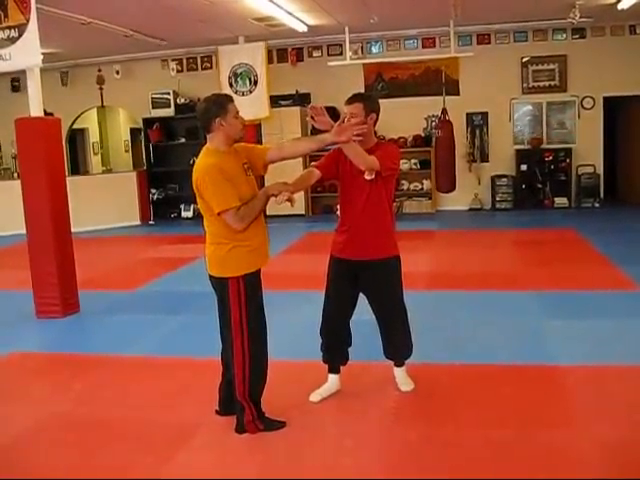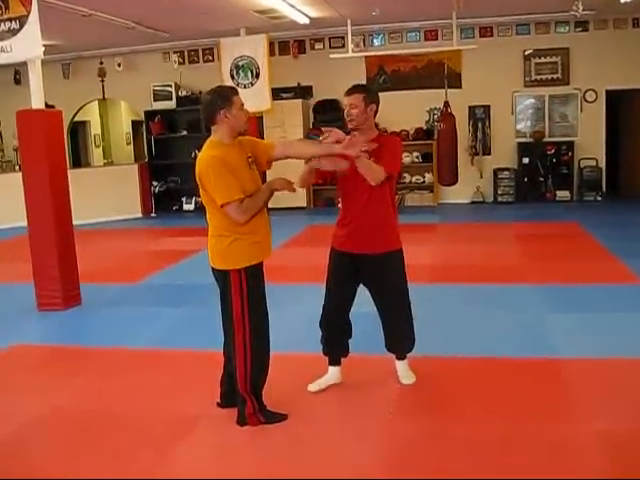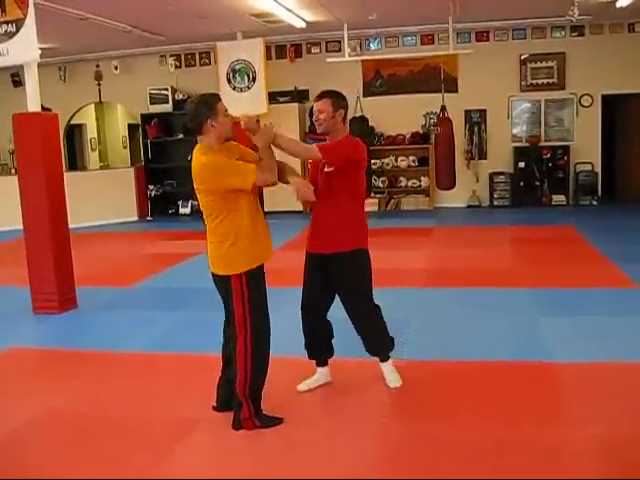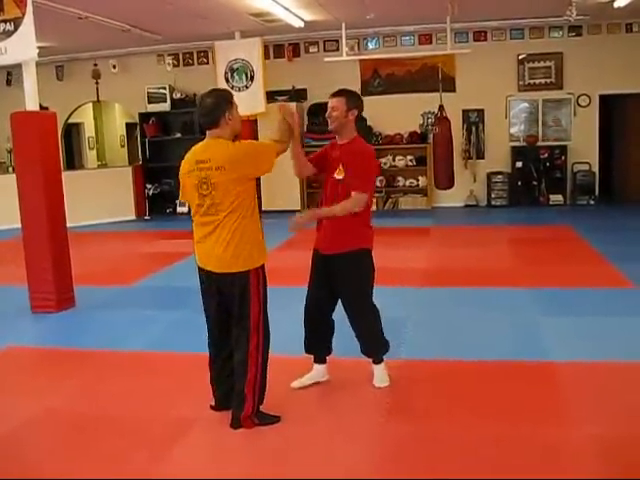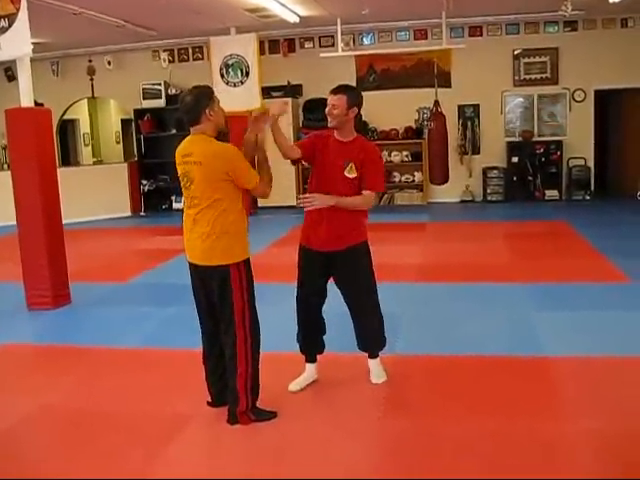
dt=0.5s
person 1, frame 1
left shoulder: (239, 153)
right shoulder: (210, 167)
left elbow: (284, 150)
right elbow: (238, 220)
left wrist: (330, 138)
right wrist: (267, 192)
left hip: (243, 262)
right hip: (233, 266)
left knee: (238, 337)
right knee: (248, 341)
left ankle: (230, 401)
right ankle: (249, 416)
person 1, frame 2
left shoulder: (244, 146)
right shoulder: (213, 160)
left elbow: (289, 148)
right elbow: (240, 212)
left wrist: (338, 148)
right wrist: (271, 186)
left hip: (246, 255)
right hip: (235, 259)
left knee: (240, 330)
right knee: (249, 333)
left ankle: (231, 393)
right ankle: (251, 408)
person 1, frame 3
left shoulder: (224, 151)
right shoulder: (211, 163)
left elbow: (273, 166)
right elbow: (266, 176)
left wrist: (294, 178)
right wrist: (264, 144)
left hip: (238, 259)
right hip: (237, 263)
left knee: (239, 330)
right knee: (250, 336)
left ankle: (228, 397)
right ankle: (247, 413)
person 1, frame 4
left shoulder: (190, 160)
right shoulder: (241, 152)
left elbow: (192, 206)
right elbow: (282, 144)
right wrist: (288, 122)
left hip: (207, 262)
right hip: (241, 262)
left knee: (220, 332)
right knee: (251, 335)
left ankle: (223, 396)
right ankle: (247, 412)
person 1, frame 5
left shoulder: (185, 149)
right shoulder: (223, 152)
right elbow: (262, 188)
left wrist: (252, 135)
right wrist: (260, 148)
left hip: (199, 255)
right hip: (225, 256)
left knee: (213, 328)
right knee: (241, 330)
left ankle: (219, 392)
right ankle: (242, 407)
person 2, frame 1
left shoulder: (389, 152)
right shoulder: (340, 154)
left elbow: (366, 163)
right elbow: (314, 173)
left wrist: (332, 130)
right wrist: (289, 188)
left hip: (381, 253)
right hip: (343, 251)
left knee: (391, 314)
right knee: (333, 317)
left ankle: (400, 369)
right ankle: (333, 378)
person 2, frame 2
left shoulder: (391, 145)
right shoulder: (339, 147)
left elbow: (376, 177)
right elbow: (305, 178)
left wrist: (349, 146)
right wrist: (314, 165)
left hip: (383, 246)
right hip: (344, 244)
left knee: (395, 306)
right knee: (334, 309)
left ankle: (401, 362)
right ankle: (333, 369)
person 2, frame 3
left shoulder: (353, 148)
right shoulder: (322, 152)
left elbow: (308, 154)
left hip: (348, 247)
right hip: (319, 245)
left knee: (361, 306)
right knee: (312, 310)
left ankle: (385, 362)
right ankle: (323, 370)
person 2, frame 4
left shoulder: (361, 153)
right shoulder: (331, 149)
left elbow: (357, 203)
right elbow: (302, 172)
left wrist: (314, 214)
right wrist: (295, 134)
left hip: (353, 247)
right hip: (326, 244)
left knee: (360, 308)
right knee: (316, 307)
left ankle: (378, 364)
right ankle: (319, 367)
person 2, frame 5
left shoulder: (368, 152)
right shoulder: (318, 141)
left elbow: (368, 201)
right elbow: (291, 153)
left wrist: (330, 201)
right wrist: (273, 124)
left hip: (350, 244)
right hip: (313, 242)
left knee: (364, 303)
right knee: (307, 304)
left ankle: (374, 360)
right ankle: (310, 367)
